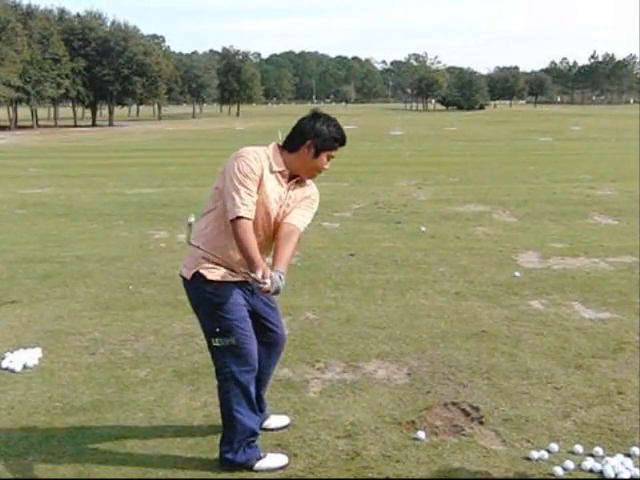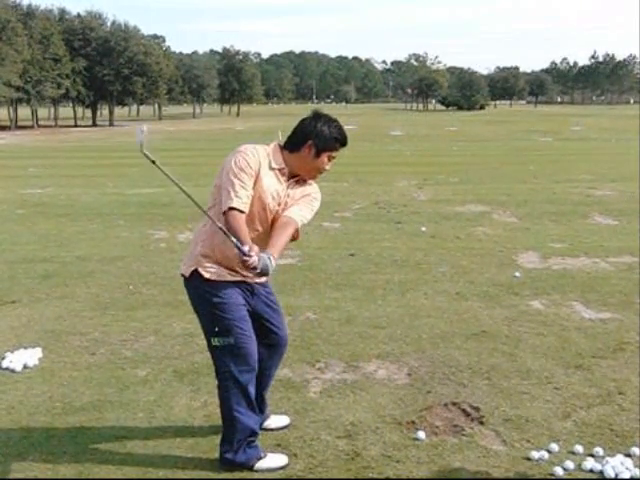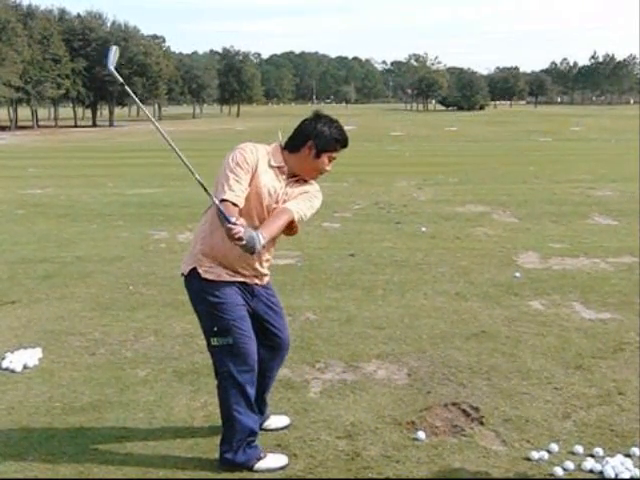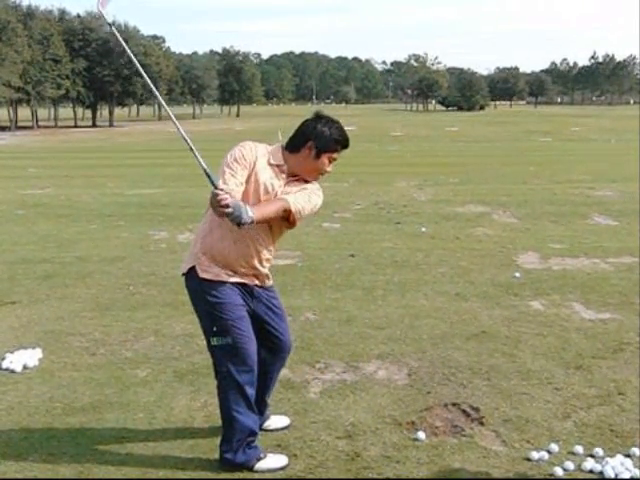
dt=0.3s
person 1, frame 1
left shoulder: (307, 193)
right shoulder: (249, 161)
left elbow: (289, 231)
right elbow: (240, 220)
left wrist: (277, 272)
right wrist: (258, 268)
left hip: (249, 275)
right hip: (210, 273)
left knee: (272, 339)
right knee: (240, 358)
left ankle: (252, 412)
right ankle: (240, 450)
person 1, frame 2
left shoulder: (309, 193)
right shoulder: (249, 158)
left elbow: (287, 224)
right elbow: (232, 212)
left wrist: (267, 258)
right wrist: (246, 247)
left hip: (251, 276)
right hip: (212, 272)
left knee: (274, 340)
right knee: (240, 358)
left ankle: (252, 413)
right ankle: (240, 449)
person 1, frame 3
left shoulder: (309, 193)
right shoulder: (248, 156)
left elbow: (283, 216)
right elbow: (225, 204)
left wrist: (257, 239)
right wrist: (237, 226)
left hip: (254, 276)
right hip: (212, 272)
left knee: (276, 342)
right knee: (240, 358)
left ankle: (252, 413)
right ankle: (240, 450)
person 1, frame 4
left shoulder: (311, 192)
right shoulder: (249, 154)
left elbow: (281, 206)
right elbow: (220, 199)
left wrist: (245, 210)
right wrist: (223, 201)
left hip: (256, 278)
right hip: (212, 273)
left knee: (278, 344)
right knee: (239, 359)
left ankle: (253, 414)
right ankle: (240, 450)
